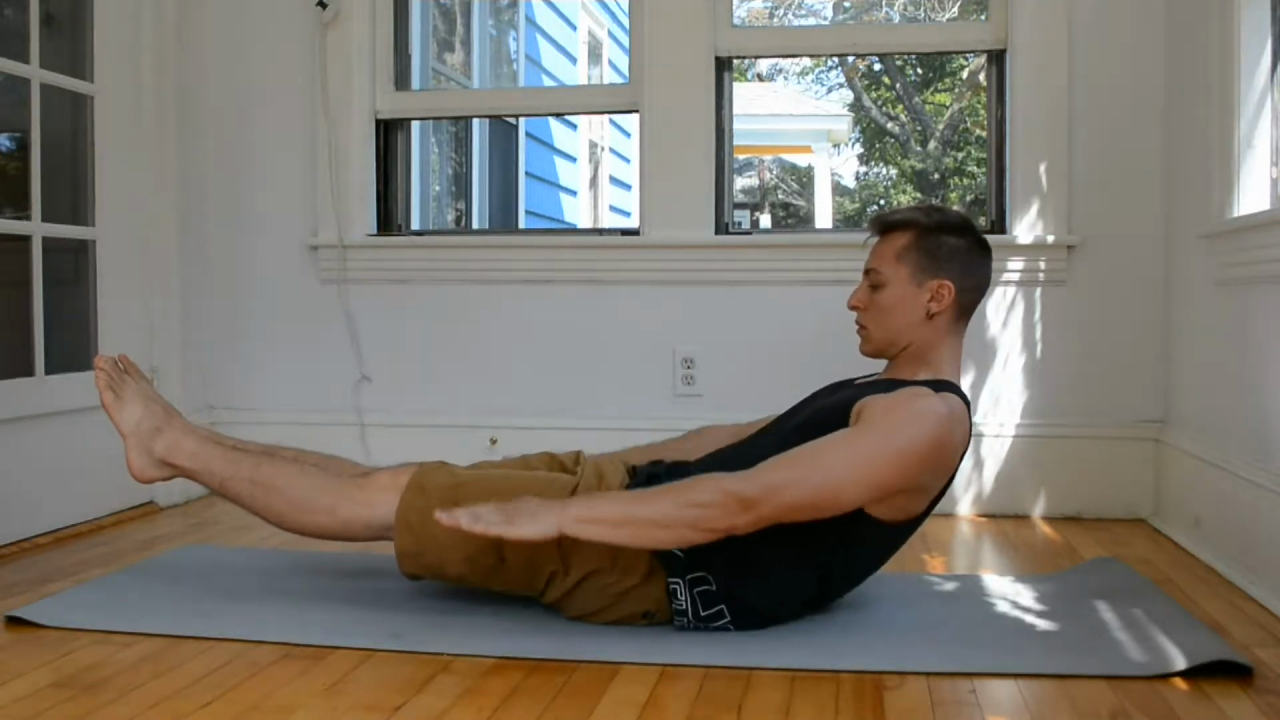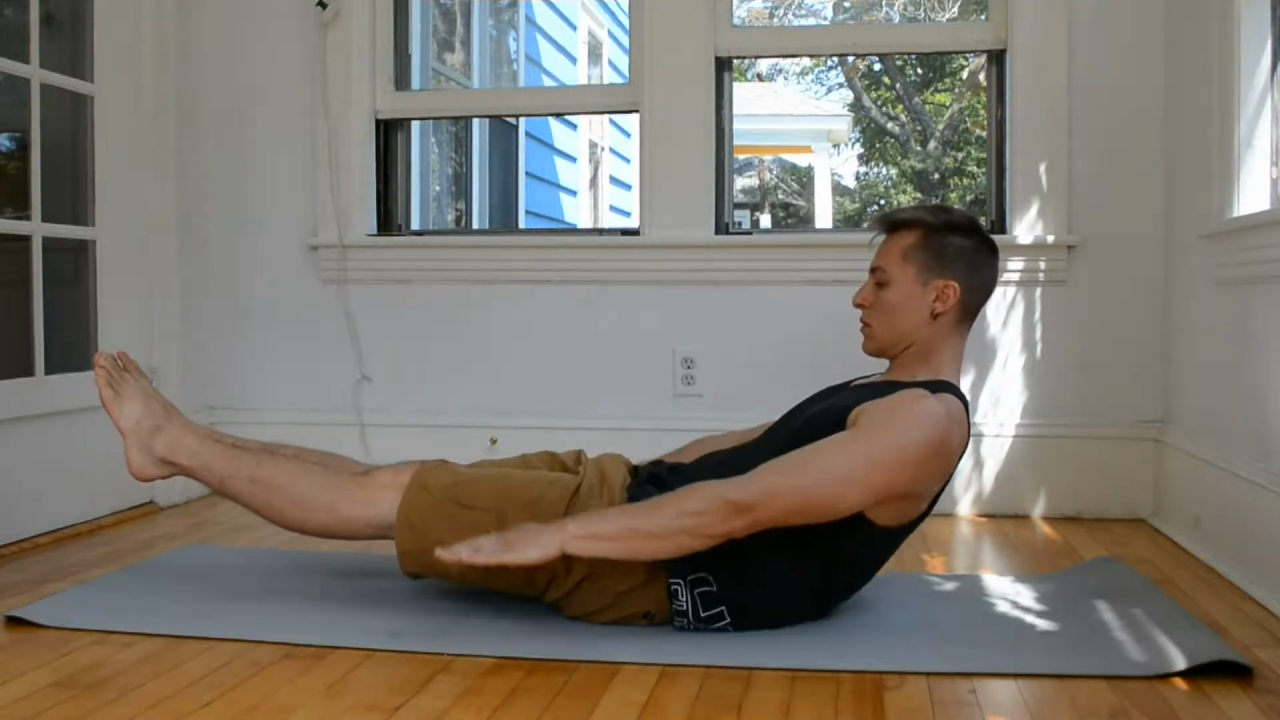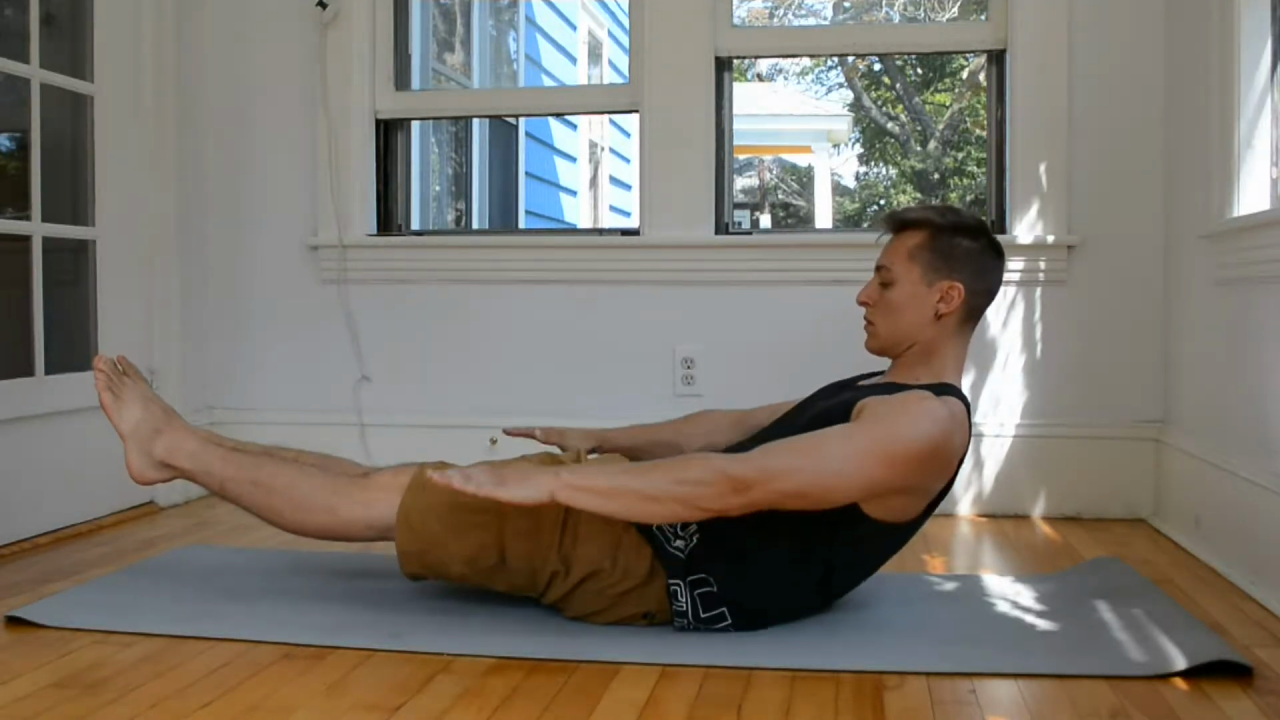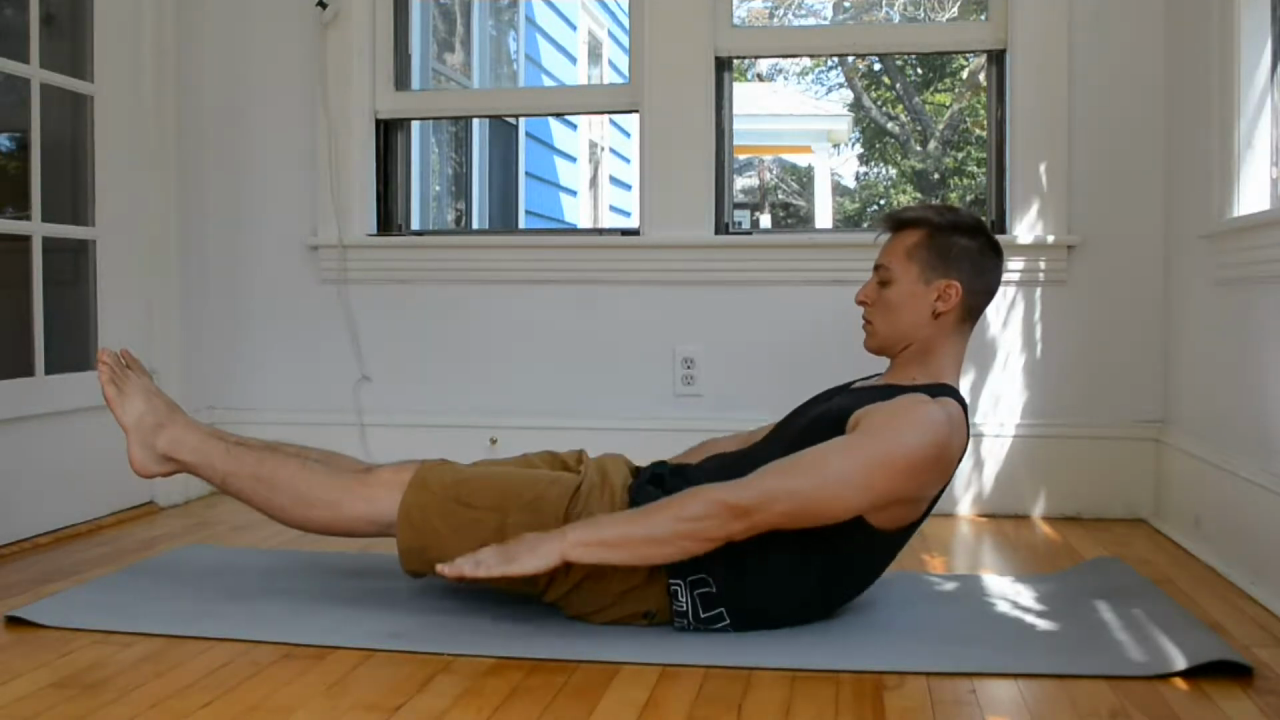
dt=0.5s
person 1, frame 1
left shoulder: (925, 424)
right shoulder: (892, 395)
left elbow: (743, 500)
left wrist: (550, 518)
right wrist: (624, 455)
left hip: (660, 567)
right hip: (643, 490)
left knee: (381, 499)
right knee: (400, 485)
left ankle: (175, 444)
right ankle: (180, 447)
person 1, frame 2
left shoulder: (923, 425)
right shoulder: (891, 399)
left elbow: (739, 506)
left wrist: (554, 535)
right wrist: (570, 509)
left hip: (663, 573)
right hip: (636, 490)
left knee: (384, 499)
right knee: (398, 487)
left ankle: (175, 442)
right ankle: (180, 445)
person 1, frame 3
left shoulder: (924, 427)
right shoulder: (892, 394)
left elbow: (735, 478)
left wrist: (545, 486)
right wrist: (597, 441)
left hip: (655, 558)
right hip: (649, 503)
left knee: (379, 499)
right knee: (392, 484)
left ankle: (174, 446)
right ankle: (177, 446)
person 1, frame 4
left shoulder: (922, 430)
right shoulder: (893, 398)
left elbow: (737, 509)
left wrist: (552, 542)
right wrist: (584, 489)
left hip: (657, 566)
right hip: (639, 492)
left knee: (385, 494)
right knee: (400, 487)
left ankle: (176, 437)
right ankle: (180, 442)
